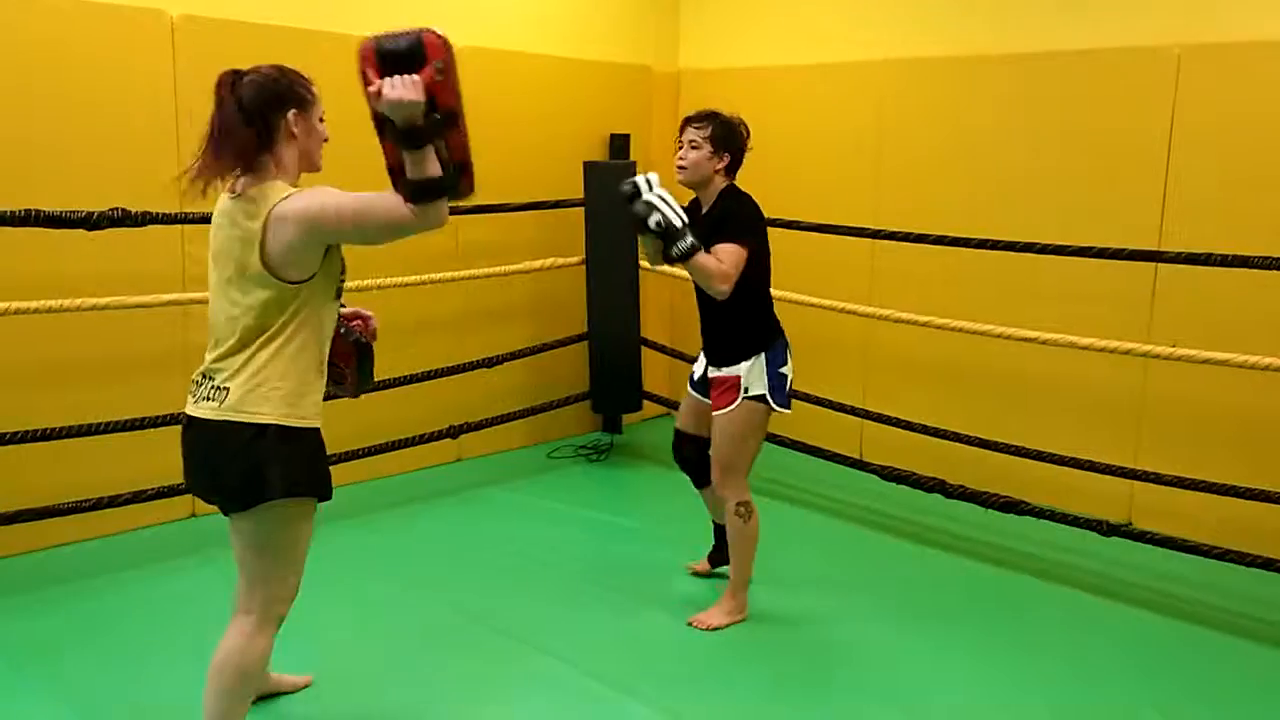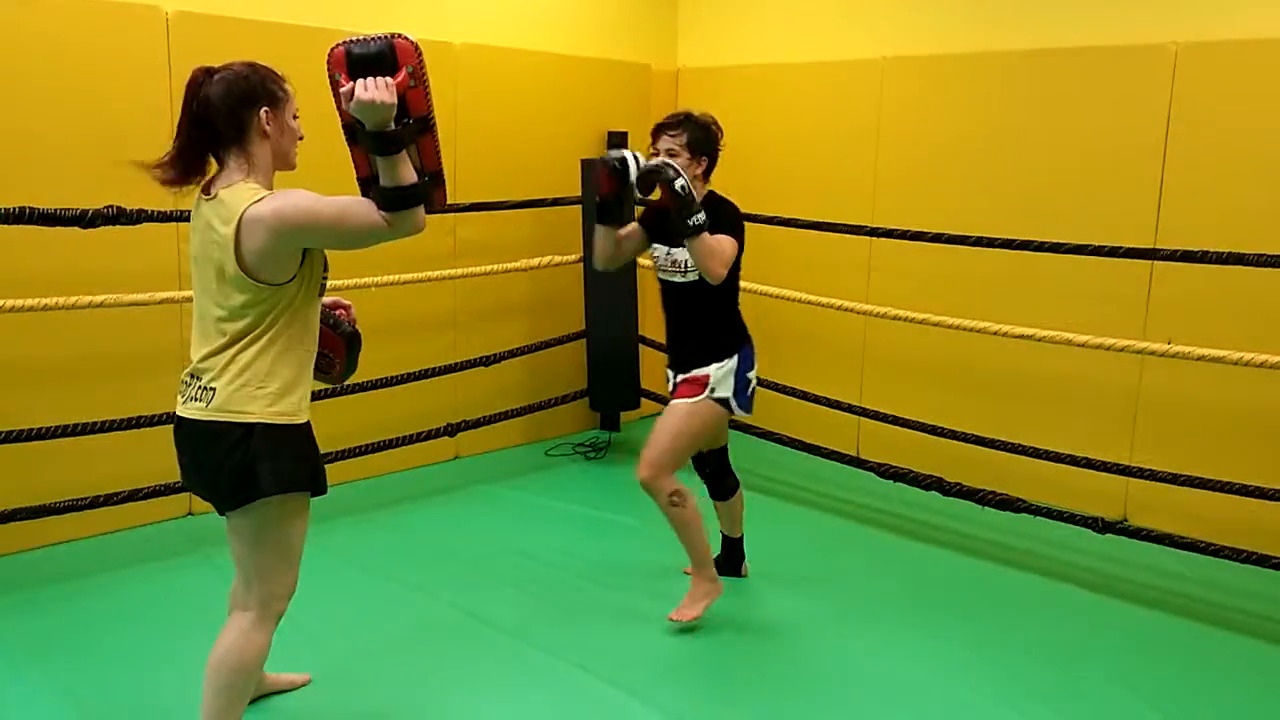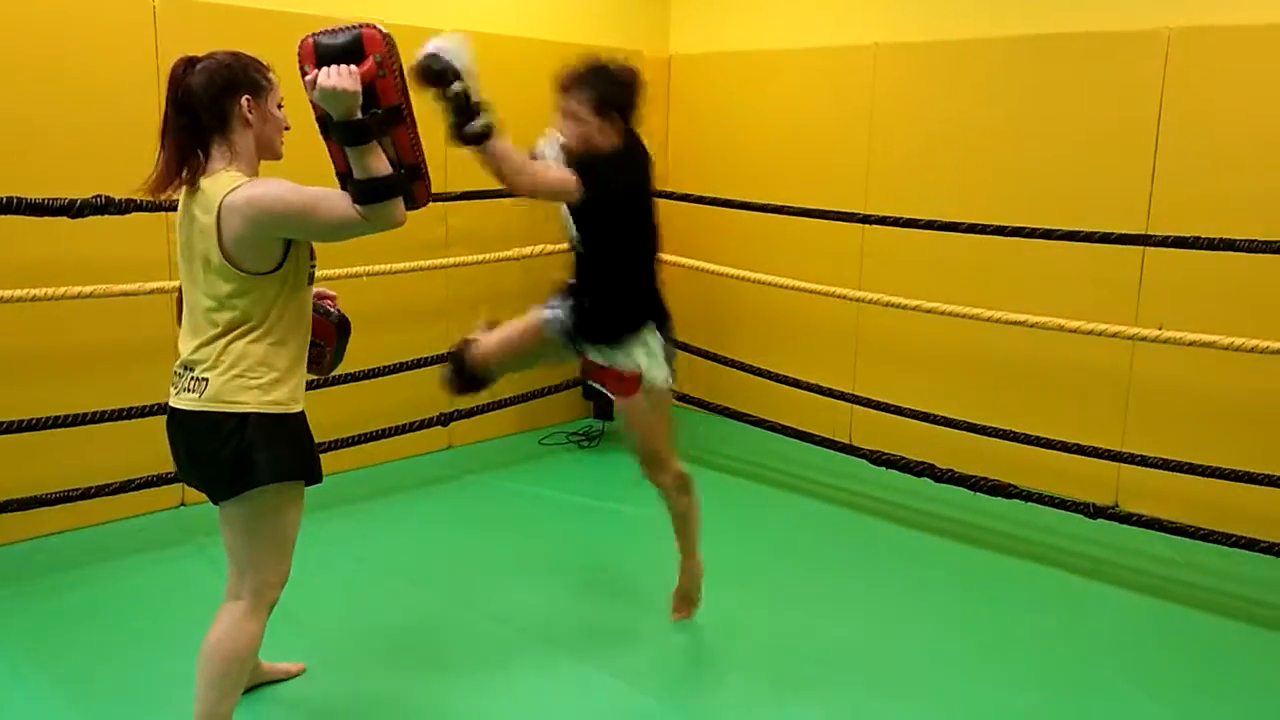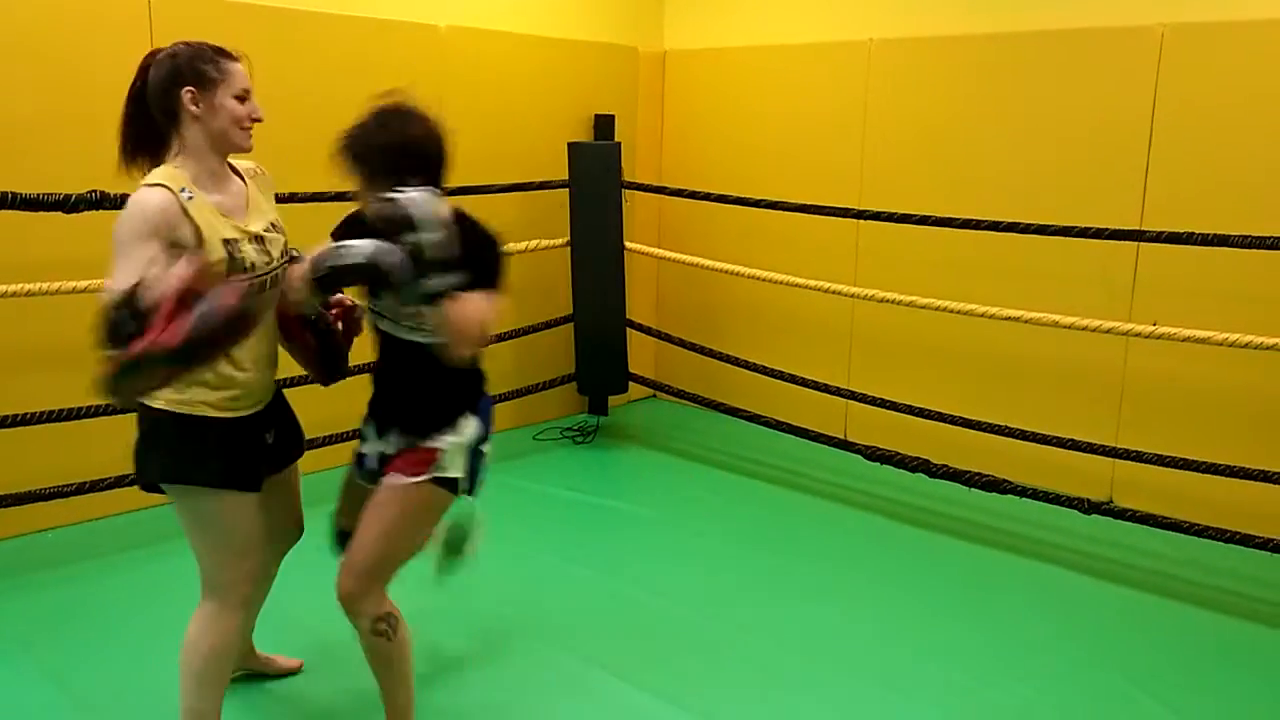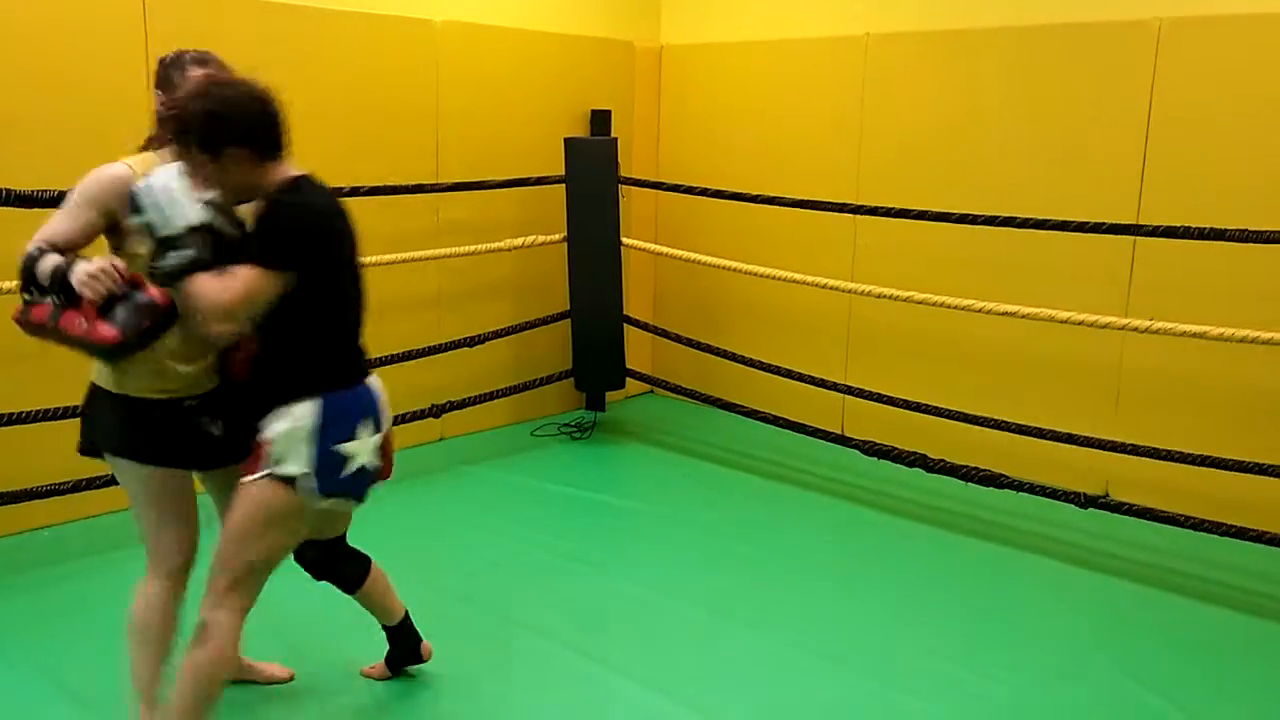
dt=0.4s
person 1, frame 1
left shoulder: (235, 202)
right shoulder: (306, 210)
right elbow: (429, 213)
left wrist: (328, 314)
right wrist: (411, 126)
left hip: (221, 418)
right hip: (263, 430)
left knee: (266, 571)
right knee: (267, 599)
person 1, frame 2
left shoulder: (214, 202)
right shoulder: (279, 213)
right elbow: (404, 219)
left wrist: (306, 306)
right wrist: (381, 131)
left hip: (212, 416)
right hip: (254, 428)
left knee: (261, 572)
right knee: (265, 596)
person 1, frame 3
left shoulder: (201, 192)
right shoulder: (256, 202)
right elbow: (383, 214)
left wrist: (297, 296)
right wrist: (353, 117)
left hip: (211, 406)
right hip: (245, 417)
left knee: (263, 557)
right knee: (257, 585)
left ankle: (243, 663)
person 1, frame 4
left shoulder: (241, 179)
right shoulder: (155, 205)
right wrist: (149, 299)
left hip: (257, 406)
right hip: (196, 421)
left knee: (281, 532)
right knee: (228, 586)
left ankle: (237, 652)
person 1, frame 5
right shoulder: (121, 183)
right elbow: (35, 255)
right wrist: (78, 273)
left hip: (222, 391)
right hip: (140, 401)
right knee: (173, 557)
person 2, frame 1
left shoulder: (739, 211)
right shoulder: (696, 210)
left elbow: (719, 281)
right elbow: (656, 256)
left wrist: (672, 228)
right wrist: (647, 217)
left hip: (752, 360)
right hip: (717, 355)
left knee: (725, 480)
right knee: (686, 448)
left ankle: (736, 599)
right ankle: (725, 549)
person 2, frame 2
left shoulder: (721, 212)
right shoulder: (659, 213)
left elbow: (716, 271)
right elbow: (606, 259)
left wrist: (685, 206)
right wrist: (612, 198)
left hip: (722, 363)
right hip: (686, 361)
left knee: (653, 474)
right knee: (709, 463)
left ankle: (707, 579)
right ankle: (732, 554)
person 2, frame 3
left shoulder: (621, 162)
right shoulder: (580, 158)
left elbow: (533, 182)
left wrist: (466, 107)
left hip: (632, 336)
right hip: (583, 309)
left knee: (658, 463)
right knee: (468, 366)
left ankle: (690, 562)
person 2, frame 4
left shoulder: (473, 246)
right shoulder: (362, 226)
left elbow: (468, 344)
left wrist: (438, 263)
left hip: (445, 433)
right hip: (390, 416)
left knee: (357, 587)
right knee: (351, 536)
right ankle: (451, 519)
person 2, frame 5
left shoulder: (286, 217)
right shoulder: (317, 204)
left elbow: (224, 316)
left wrist: (175, 238)
left hip: (317, 420)
right hip: (351, 404)
left knee: (226, 596)
right knee: (322, 548)
right ankle: (408, 643)
